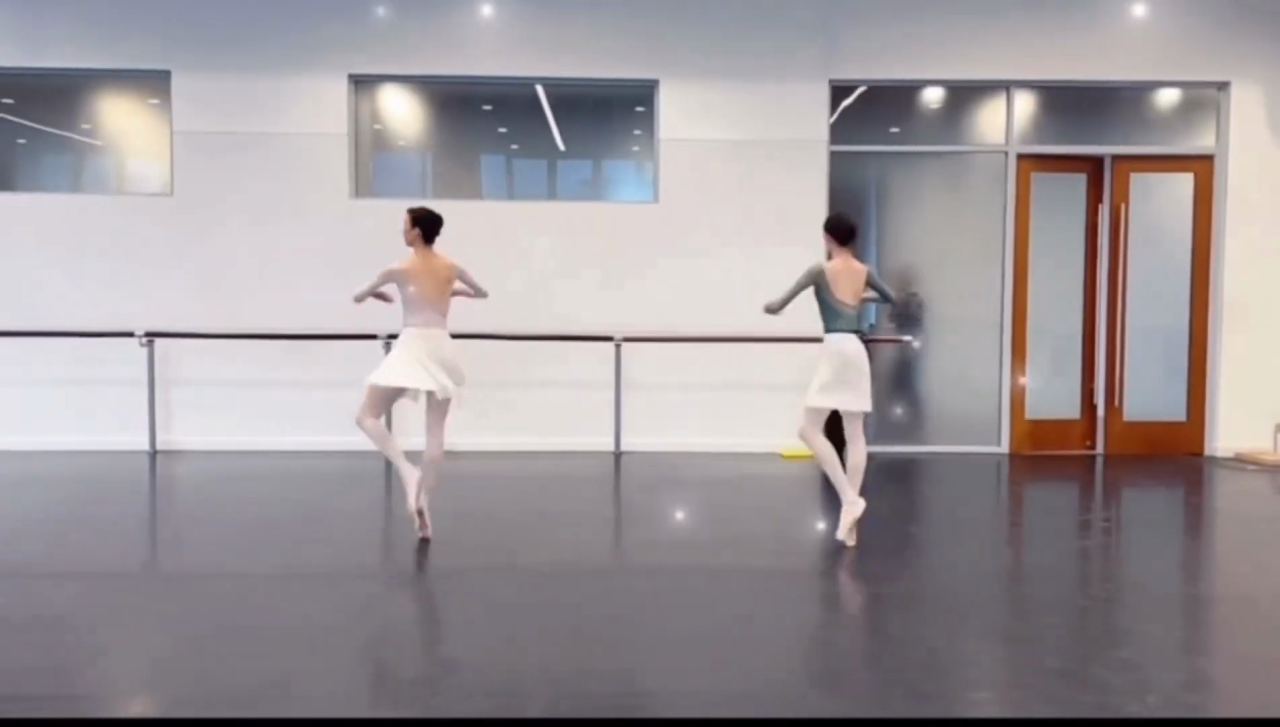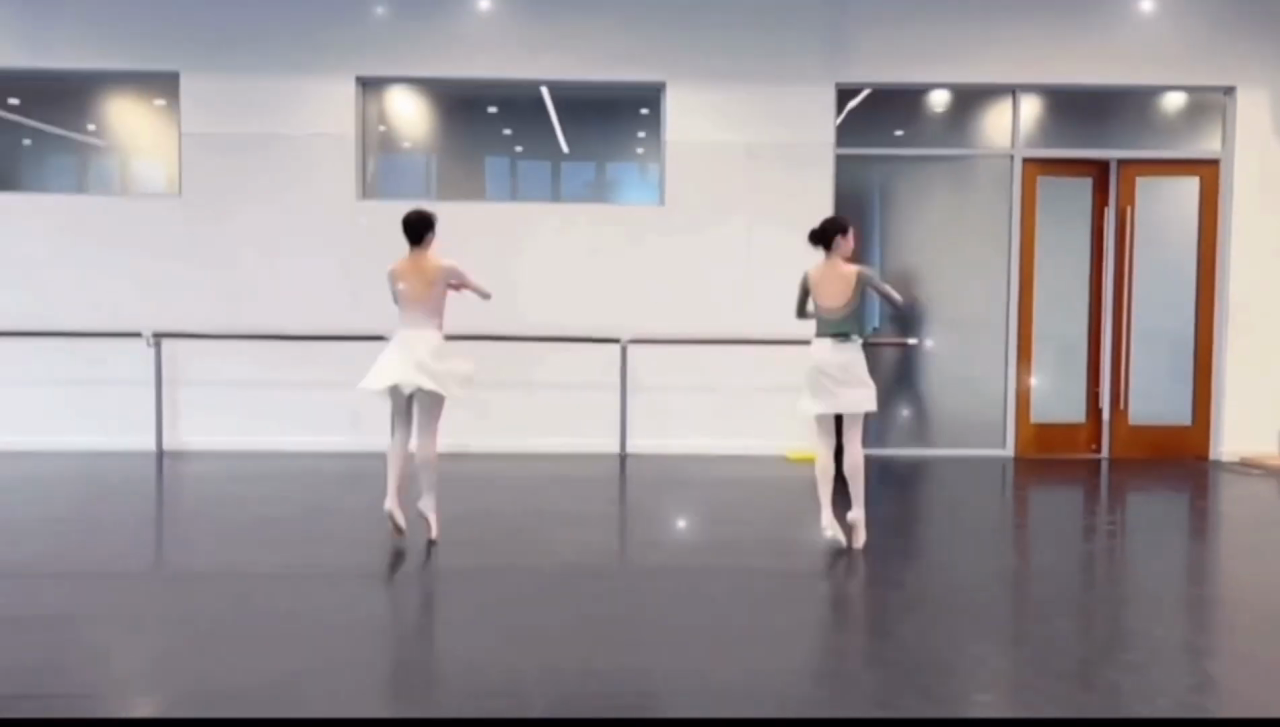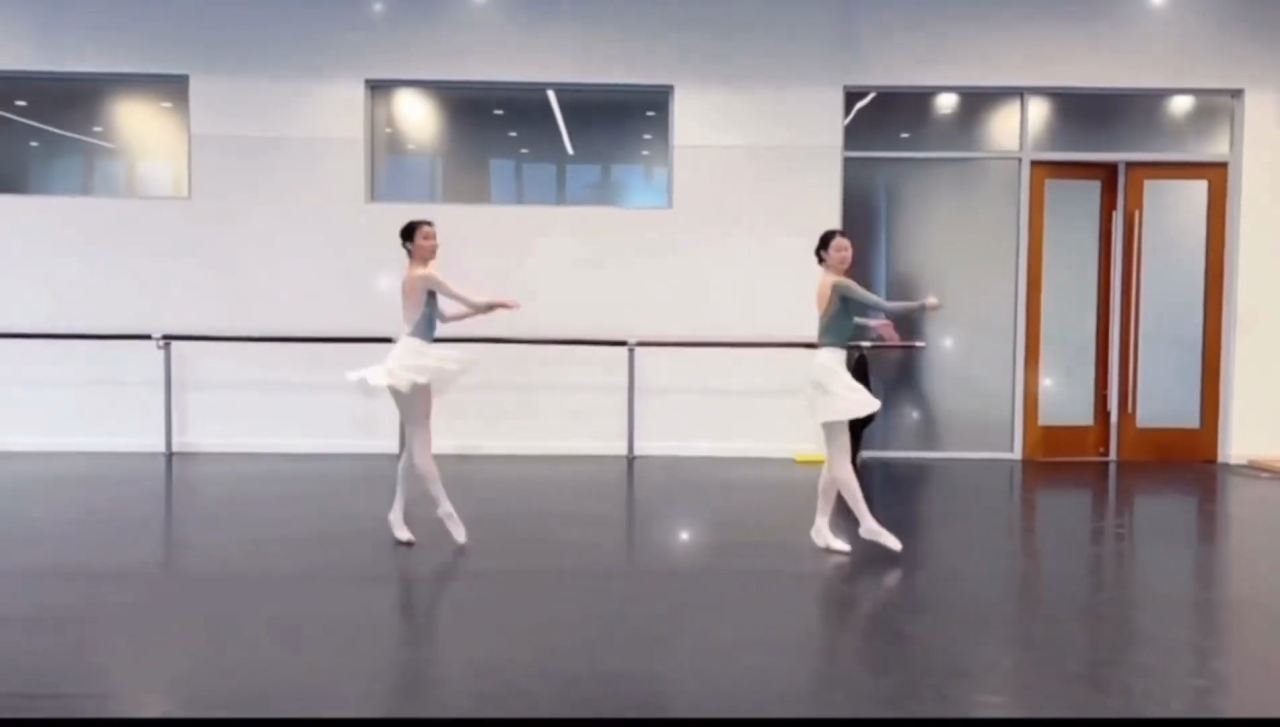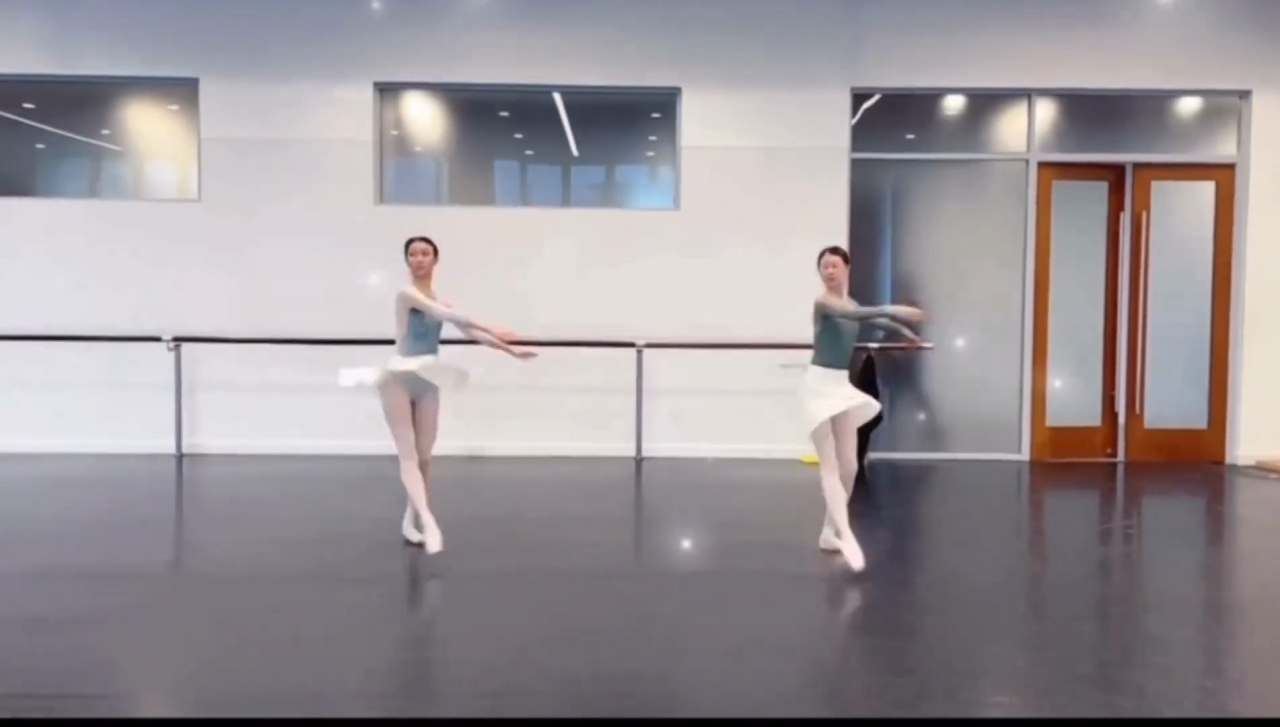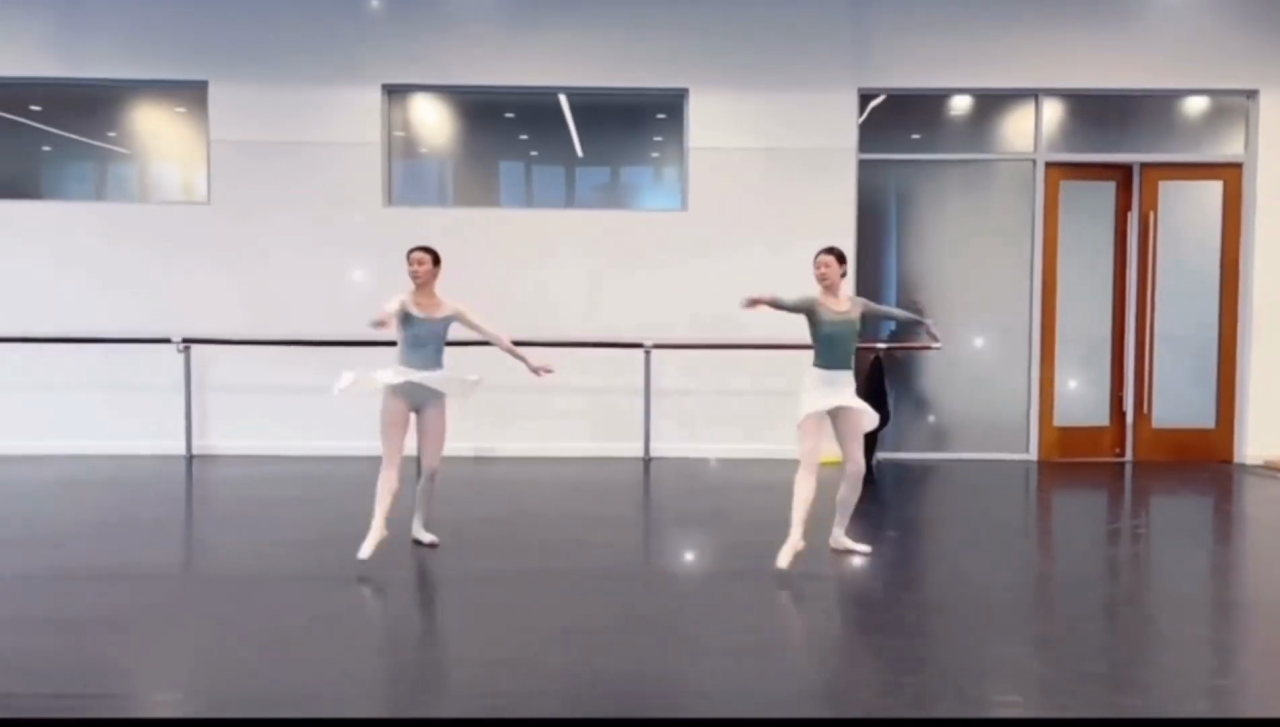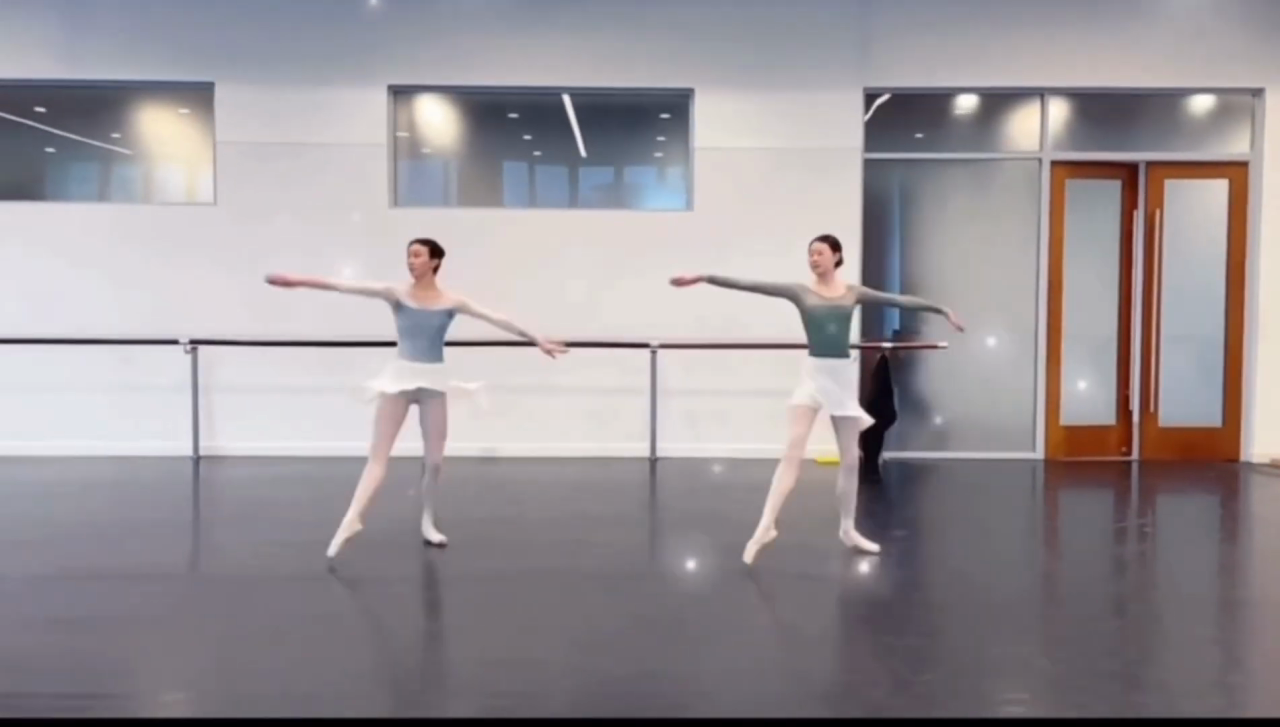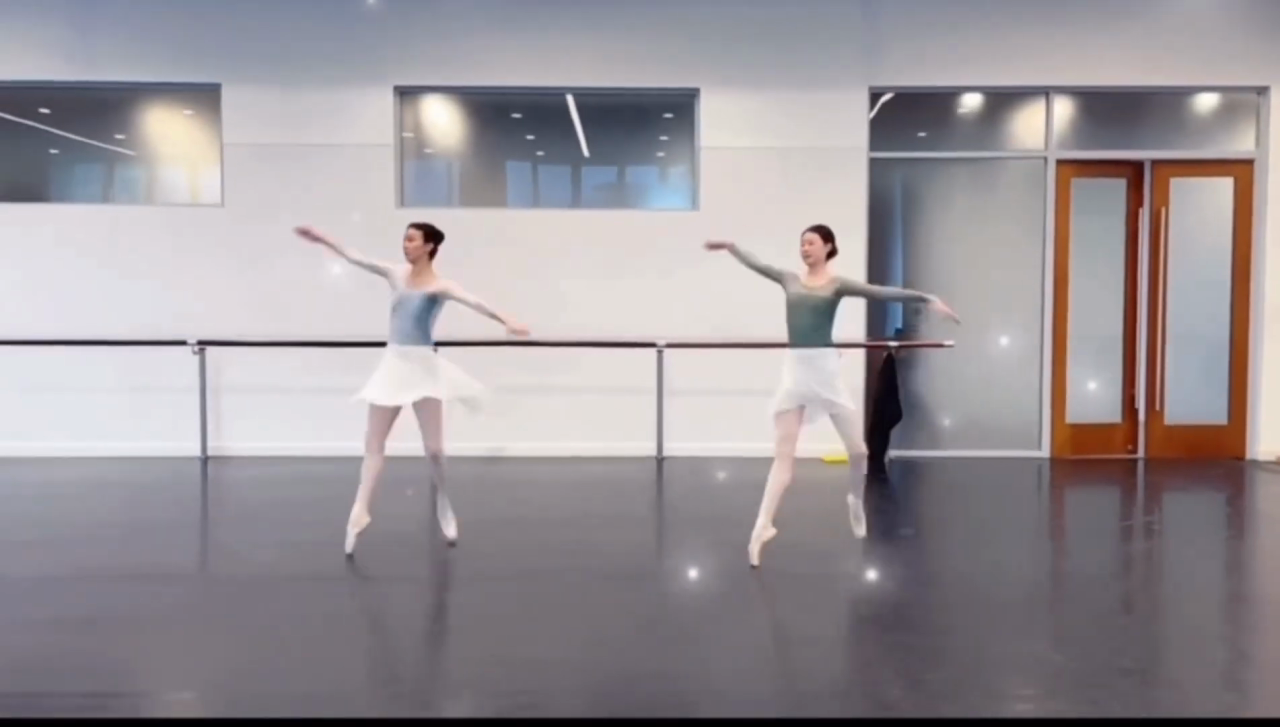
dt=0.1s
person 1, frame 1
left shoulder: (819, 269)
right shoulder: (864, 271)
left elbow: (777, 307)
right elbow: (889, 298)
left wrist: (770, 305)
left hip: (837, 350)
right hip: (854, 350)
left knee: (809, 431)
right knee: (855, 438)
left ankle: (849, 499)
right ankle: (851, 500)
person 1, frame 2
left shoulder: (811, 275)
right shoulder: (860, 273)
left elbow: (802, 312)
right elbow: (899, 303)
left hip: (821, 356)
right hip: (849, 355)
left knee: (825, 444)
right knee: (852, 443)
left ankle: (827, 516)
right ankle: (858, 512)
person 1, frame 3
left shoulder: (829, 285)
right shoulder: (841, 284)
right elbow: (885, 307)
left wrist: (869, 323)
right wrist: (925, 303)
left hip: (830, 367)
right hip: (830, 366)
left knee: (837, 455)
right knee: (841, 456)
left ankle: (821, 526)
right ankle: (869, 524)
person 1, frame 4
left shoulder: (850, 304)
right shoulder: (823, 301)
left elbow: (875, 316)
right elbow: (857, 313)
left wrist: (903, 327)
right wrist: (895, 311)
left hip: (840, 384)
right hip: (820, 385)
left knee: (848, 467)
right knee: (830, 468)
left ankle: (831, 533)
right ankle: (846, 537)
person 1, frame 5
left shoulder: (859, 305)
right shoulder: (812, 304)
left elbow: (893, 313)
right elbow: (785, 304)
left wrist: (924, 323)
right wrist: (764, 299)
left hip: (846, 387)
right hip: (818, 385)
left knee: (855, 468)
right knee: (809, 463)
left ankle: (838, 534)
right ankle: (795, 537)
person 1, frame 6
left shoulder: (854, 293)
right shoulder: (798, 290)
left elbow: (898, 300)
right elbow: (749, 285)
left wrist: (942, 310)
right wrist: (704, 277)
left hip: (842, 377)
right hip: (811, 376)
left knee: (851, 461)
right knee: (791, 455)
left ankle: (848, 530)
right ankle: (765, 527)
person 1, frame 7
left shoulder: (837, 282)
right shoulder: (791, 281)
left elbow: (882, 291)
right elbow: (760, 267)
left wrist: (928, 298)
right wrist: (731, 247)
left hip: (825, 367)
right hip: (794, 368)
left knee: (856, 452)
right knee: (783, 455)
left ankle: (856, 500)
right ankle: (762, 526)
person 2, frame 1
left shoulder: (397, 270)
right shoulder: (451, 267)
left elbow: (360, 295)
right elbow: (481, 293)
left wrist: (372, 295)
left hip: (410, 348)
right hip: (441, 350)
left knee: (366, 417)
right knee: (434, 435)
left ankle: (408, 473)
right ankle: (420, 499)
person 2, frame 2
left shoulder: (396, 271)
right shoulder: (447, 268)
right elbow: (486, 295)
right wrist: (455, 286)
left hip: (402, 349)
right hip: (432, 352)
left knee: (400, 434)
right knee: (428, 437)
left ankle: (393, 498)
right ankle: (427, 505)
person 2, frame 3
left shoulder: (420, 278)
right shoulder: (427, 275)
left elbow: (447, 315)
right elbow: (472, 302)
left wrist: (486, 307)
right wrist: (493, 303)
left hip: (421, 365)
right hip: (407, 363)
left knee: (416, 445)
right knee: (419, 444)
left ankle: (398, 514)
right ankle: (445, 509)
person 2, frame 4
left shoulder: (436, 301)
right shoulder: (407, 294)
left elbow: (469, 330)
right elbow: (447, 312)
left wrist: (509, 349)
right wrist: (499, 336)
left hip: (427, 380)
right hip: (398, 376)
left knee: (423, 457)
right knee: (408, 455)
left ankle: (410, 520)
right ankle: (427, 520)
person 2, frame 5
left shoulder: (451, 310)
right shoulder: (403, 302)
left elbow: (494, 336)
right elbow: (388, 311)
left wrist: (528, 361)
right wrist: (387, 318)
left hip: (433, 388)
right hip: (400, 385)
left knee: (431, 466)
right knee: (391, 462)
left ankle: (418, 524)
right ankle: (377, 529)
person 2, frame 6
left shoulder: (452, 301)
right shoulder: (395, 292)
left elbow: (498, 320)
right elbow: (345, 286)
left wrist: (538, 341)
right wrist: (301, 281)
left hip: (434, 382)
right hip: (398, 381)
left knee: (434, 461)
right knee: (378, 456)
left ankle: (428, 523)
right ankle: (351, 519)
person 2, frame 7
left shoulder: (440, 285)
right shoulder: (401, 275)
left elbow: (473, 300)
right elbow: (359, 260)
left wrist: (506, 320)
right wrist: (324, 240)
left hip: (421, 368)
right hip: (393, 367)
left knee: (434, 450)
right knee: (373, 447)
left ankle: (443, 505)
right ankle: (359, 513)
